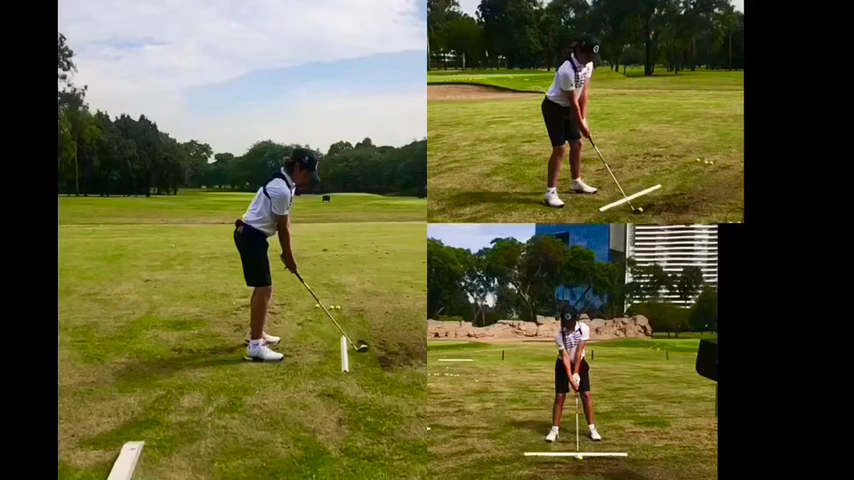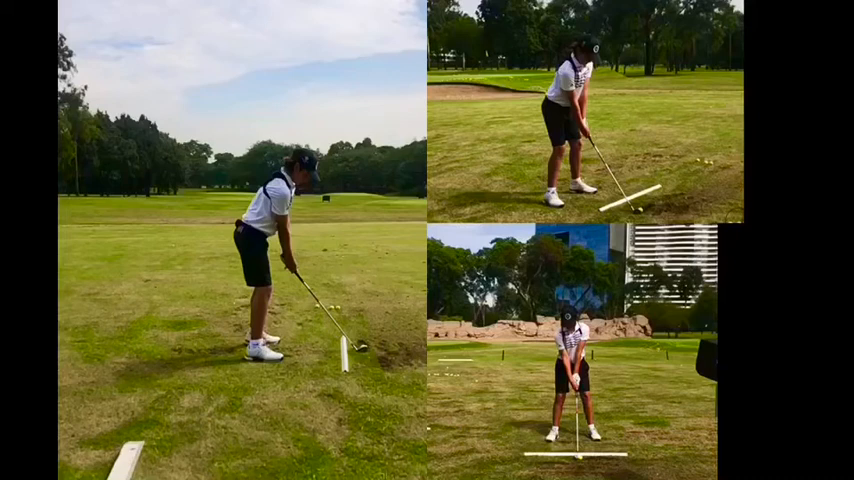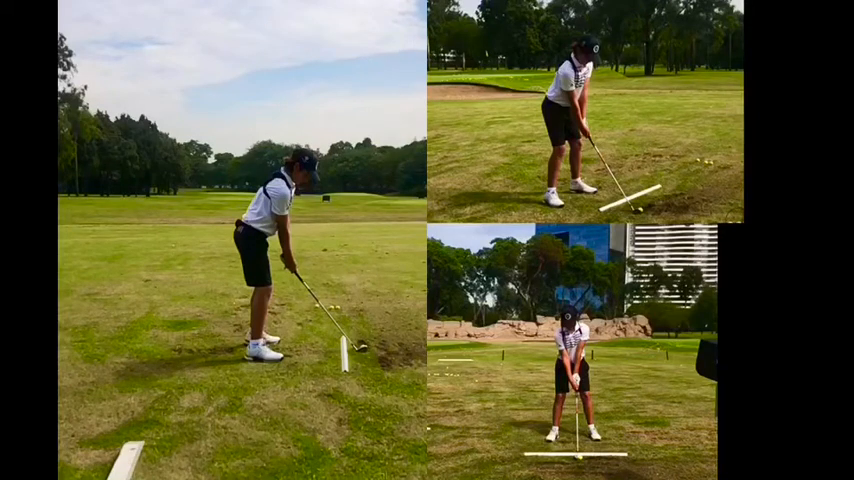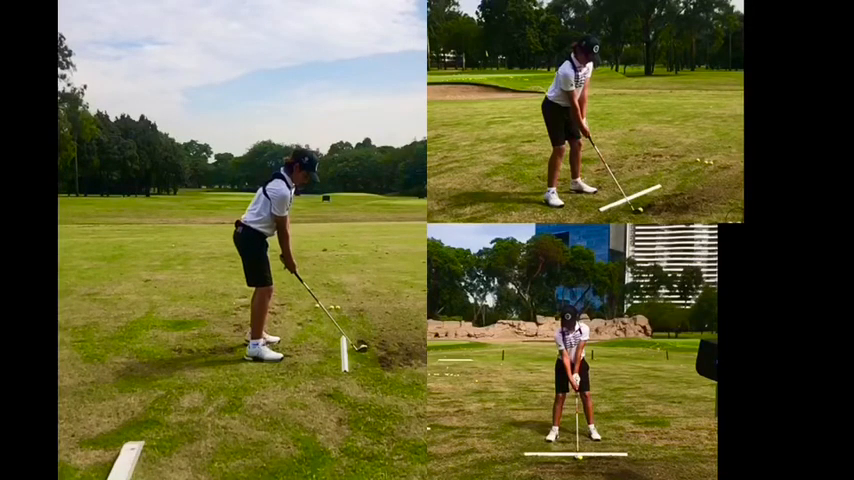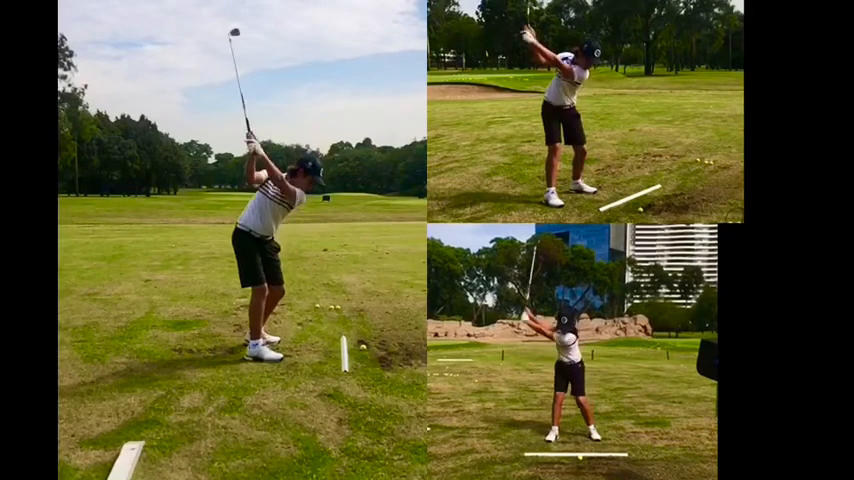
dt=1s
person 1, frame 1
left shoulder: (284, 182)
right shoulder: (282, 191)
left elbow: (283, 224)
right elbow: (283, 228)
left wrist: (287, 253)
right wrist: (289, 257)
left hip: (251, 235)
right hip: (252, 237)
left knee: (261, 287)
right knee: (264, 288)
left ankle: (256, 333)
right ankle: (255, 346)
person 1, frame 2
left shoulder: (283, 182)
right shoulder: (282, 191)
left elbow: (284, 223)
right elbow: (283, 228)
left wrist: (287, 253)
right wrist: (289, 257)
left hip: (250, 235)
right hip: (252, 237)
left knee: (261, 287)
right knee: (264, 289)
left ankle: (256, 333)
right ankle: (255, 346)
person 1, frame 3
left shoulder: (283, 182)
right shoulder: (282, 190)
left elbow: (284, 223)
right elbow: (283, 228)
left wrist: (287, 254)
right wrist: (289, 257)
left hip: (251, 235)
right hip: (252, 237)
left knee: (261, 287)
right knee: (265, 289)
left ankle: (256, 333)
right ankle: (255, 346)
person 1, frame 4
left shoulder: (283, 182)
right shoulder: (282, 191)
left elbow: (284, 224)
right elbow: (282, 229)
left wrist: (286, 253)
right wrist: (289, 258)
left hip: (251, 235)
right hip: (251, 237)
left knee: (262, 287)
right knee: (265, 289)
left ankle: (256, 332)
right ankle: (255, 346)
person 1, frame 5
left shoulder: (298, 195)
right shoulder: (269, 178)
left elbow: (281, 182)
right elbow: (251, 178)
left wrist: (262, 155)
right wrist: (252, 154)
left hip: (266, 242)
right hip: (245, 237)
left knee: (278, 290)
right knee: (261, 289)
left ankle: (257, 332)
right ankle: (255, 345)
person 2, frame 1
left shoulder: (588, 65)
right shoulder: (567, 71)
left elbow: (584, 92)
right elbow: (573, 101)
left wrist: (584, 119)
right wrist: (581, 125)
left hip: (567, 108)
right hip: (554, 108)
left knee: (577, 144)
right knee: (560, 148)
left ankle: (576, 182)
right ankle: (551, 192)
person 2, frame 2
left shoulder: (588, 65)
right shoulder: (567, 71)
left elbow: (584, 92)
right elbow: (573, 101)
left wrist: (584, 119)
right wrist: (582, 125)
left hip: (567, 108)
right hip: (553, 108)
left knee: (577, 144)
right knee: (559, 148)
left ankle: (576, 182)
right ankle: (551, 192)
person 2, frame 3
left shoulder: (588, 65)
right shoulder: (567, 71)
left elbow: (584, 92)
right elbow: (573, 101)
left wrist: (584, 118)
right wrist: (581, 125)
left hip: (567, 108)
right hip: (554, 108)
left knee: (577, 143)
right knee: (560, 148)
left ankle: (576, 182)
right ankle: (551, 191)
person 2, frame 4
left shoulder: (588, 65)
right shoulder: (567, 71)
left elbow: (584, 92)
right elbow: (574, 101)
left wrist: (584, 119)
right wrist: (581, 125)
left hip: (567, 108)
right hip: (554, 107)
left knee: (577, 144)
right knee: (559, 148)
left ankle: (576, 182)
right ankle: (551, 191)
person 2, frame 5
left shoulder: (582, 73)
right shoulder: (566, 57)
left elbow: (554, 61)
right elbow: (541, 61)
right wrist: (533, 42)
left hip: (568, 111)
right hip: (550, 108)
left knee: (581, 150)
right knee: (555, 149)
left ankle: (576, 182)
right ankle: (550, 191)
person 3, frame 1
left shoulder: (584, 328)
right shoulder: (559, 335)
left elbow: (579, 352)
right elbow: (565, 357)
left wrist: (576, 373)
right wrist: (570, 378)
left hip: (580, 363)
right hip: (563, 365)
left knee: (586, 395)
right knee: (560, 396)
left ankle: (592, 428)
right ankle: (555, 429)
person 3, frame 2
left shoulder: (584, 329)
right shoulder: (559, 335)
left elbow: (579, 351)
right elbow: (565, 356)
left wrist: (576, 373)
right wrist: (570, 378)
left hip: (580, 364)
right hip: (563, 365)
left knee: (586, 395)
right knee: (560, 396)
left ankle: (592, 428)
right ankle: (555, 429)
person 3, frame 3
left shoulder: (584, 329)
right shoulder: (559, 334)
left elbow: (579, 351)
right elbow: (565, 356)
left wrist: (576, 372)
right wrist: (570, 377)
left hip: (580, 364)
right hip: (563, 365)
left knee: (586, 394)
right knee: (560, 396)
left ankle: (592, 428)
right ankle: (555, 429)
person 3, frame 4
left shoulder: (584, 329)
right shoulder: (559, 334)
left elbow: (579, 351)
right elbow: (565, 356)
left wrist: (576, 373)
right wrist: (570, 378)
left hip: (580, 363)
right hip: (563, 365)
left knee: (586, 395)
right knee: (560, 396)
left ankle: (592, 428)
right ankle: (555, 429)
person 3, frame 5
left shoulder: (569, 337)
right shoulder: (566, 327)
left elbow: (546, 332)
right elbow: (549, 328)
left wrist: (529, 322)
right wrist: (532, 318)
left hip: (574, 367)
right hip: (562, 365)
left knee: (581, 399)
right knee: (558, 398)
left ankle: (592, 429)
right ankle: (554, 430)
